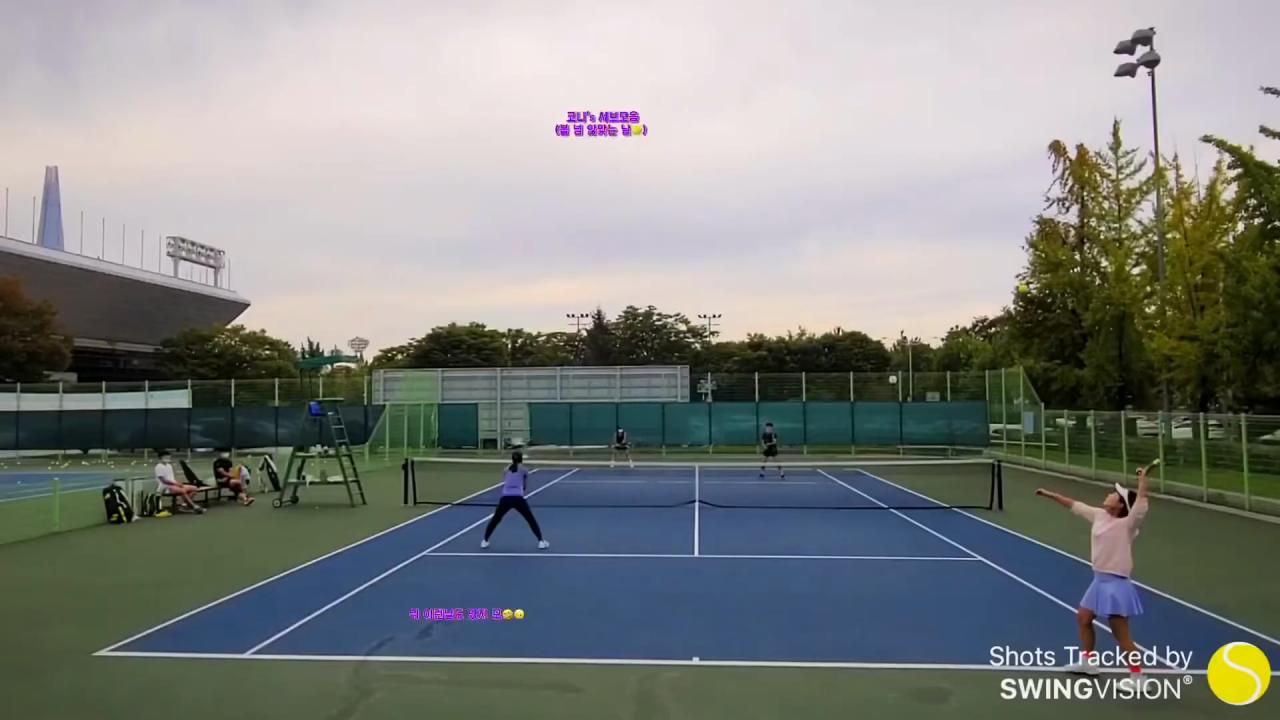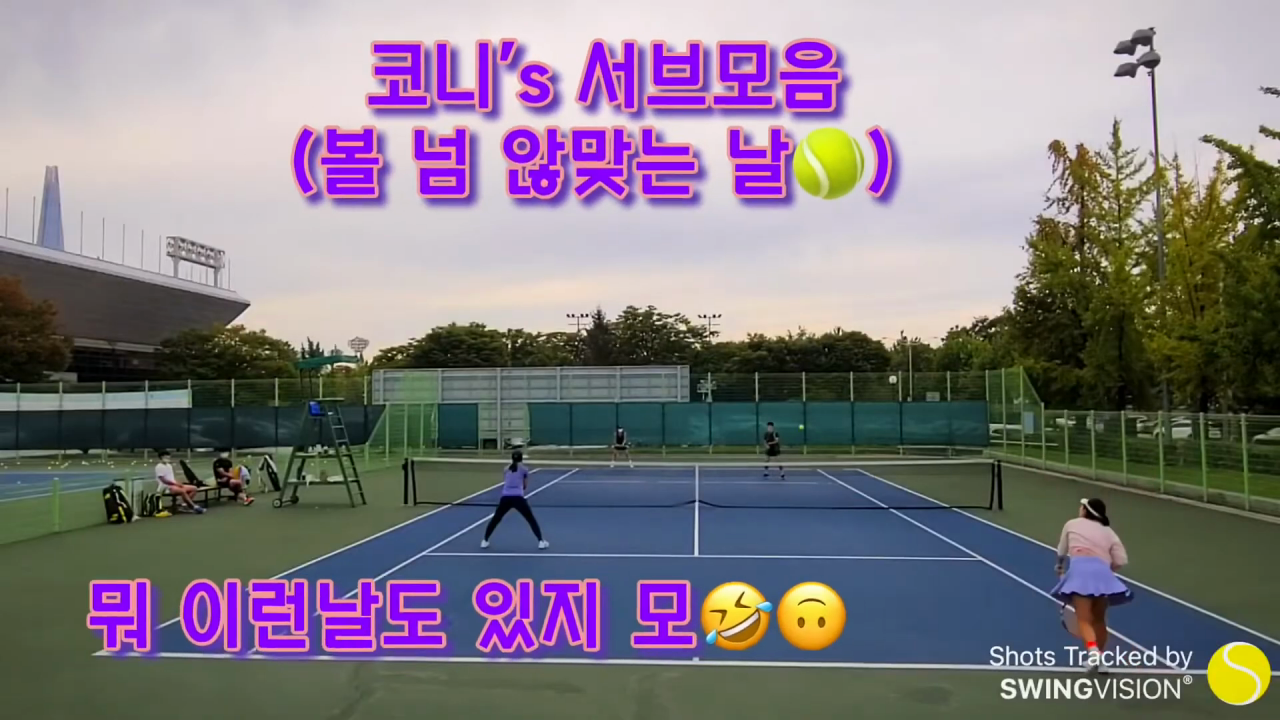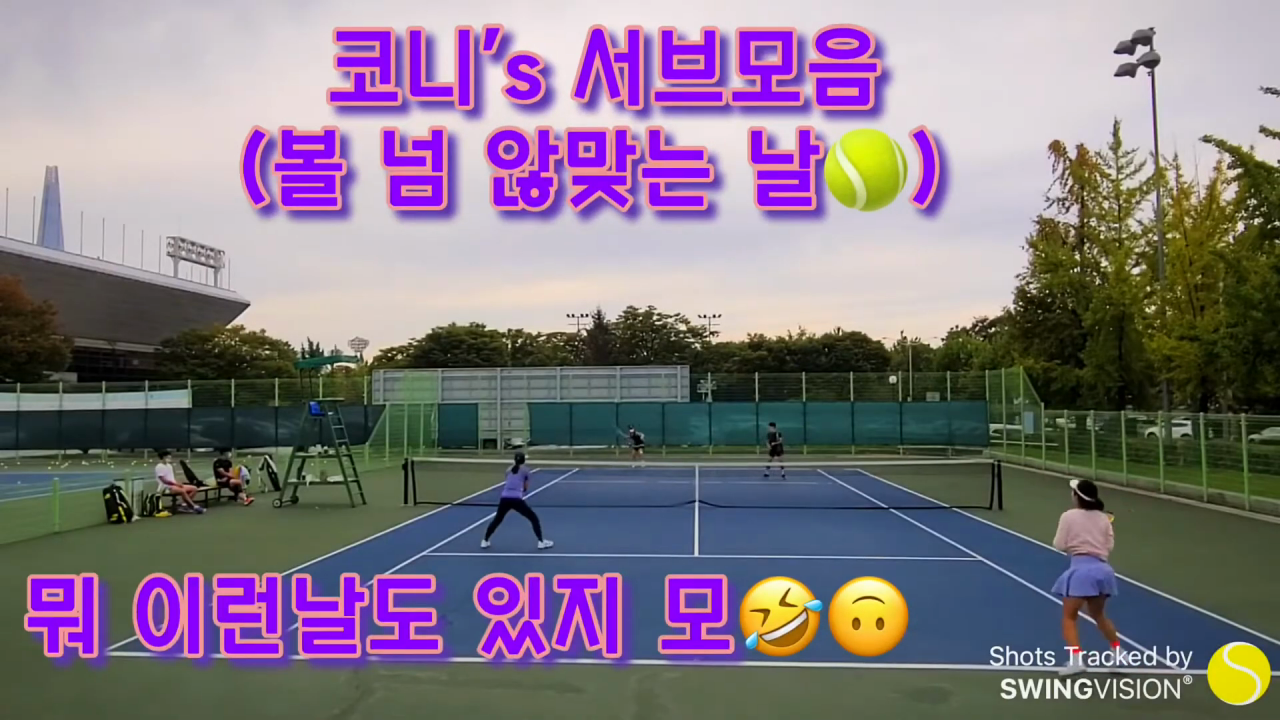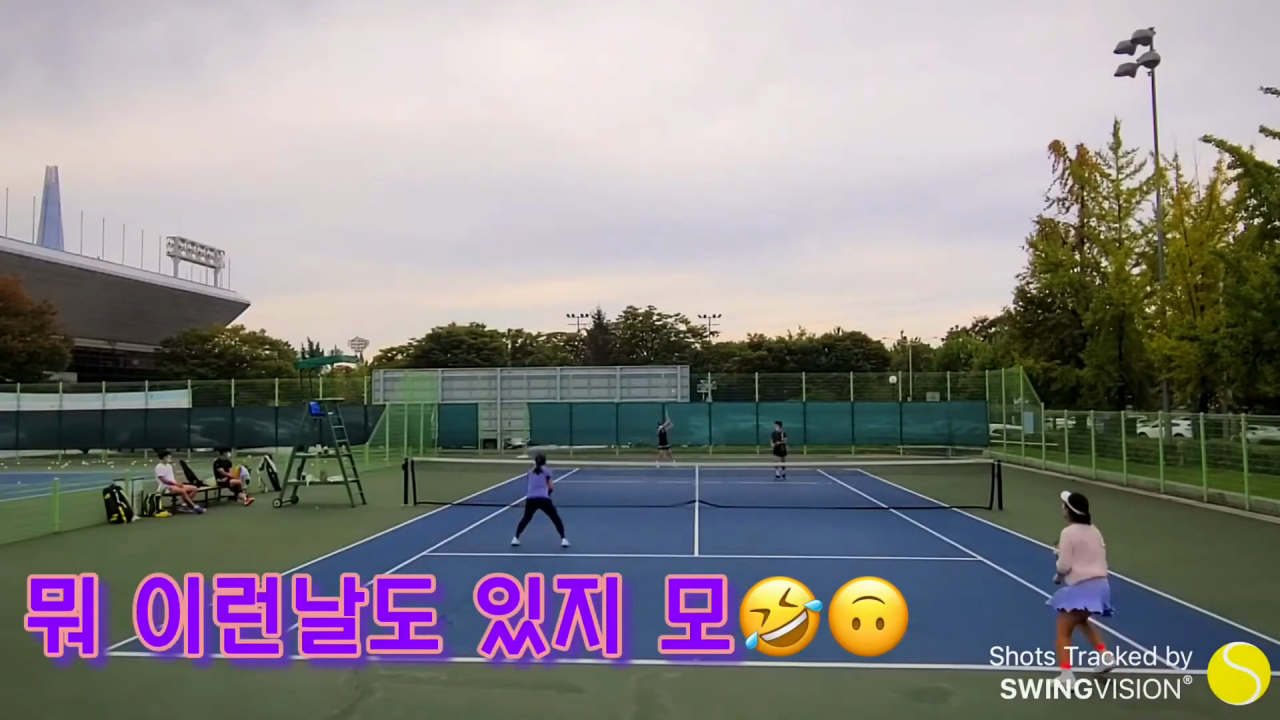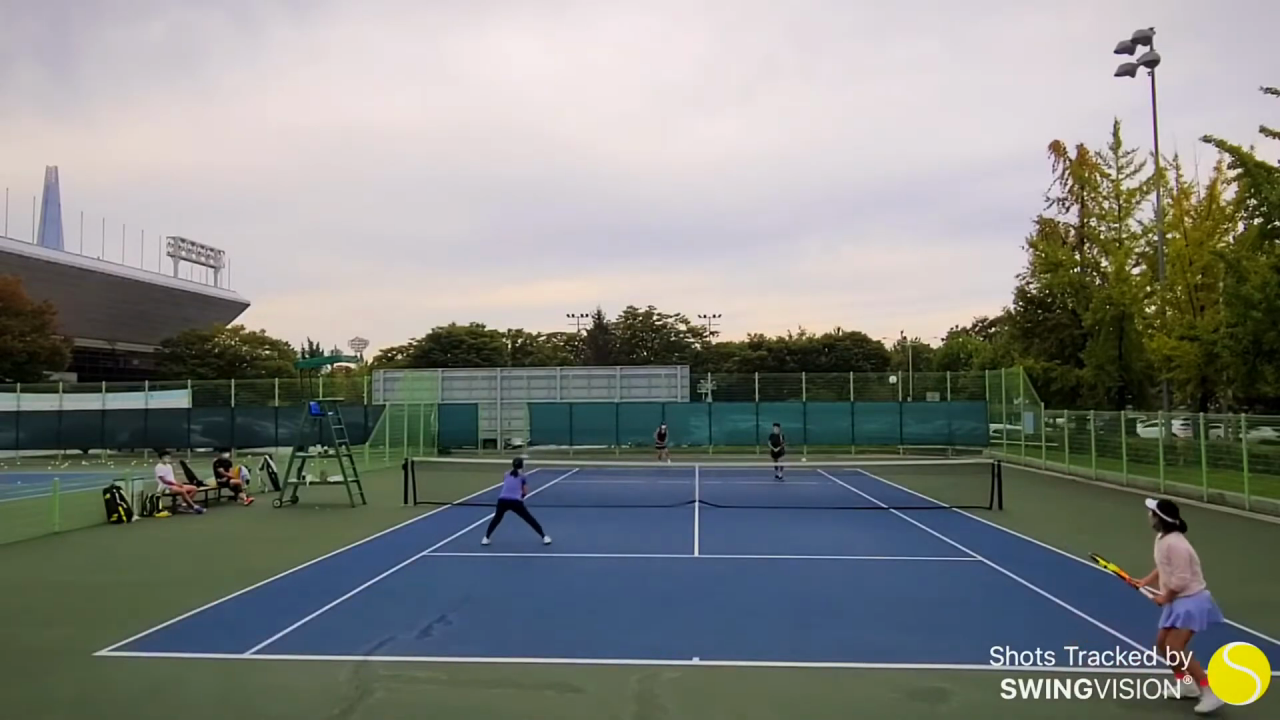
dt=0.7s
person 1, frame 1
left shoulder: (1127, 525)
right shoulder: (1099, 515)
left elbow: (1140, 508)
right elbow: (1073, 505)
left wrist: (1142, 480)
right wrist: (1048, 493)
left hip: (1115, 585)
right hip: (1100, 582)
left knee: (1121, 635)
right knee: (1084, 620)
left ankle: (1137, 677)
right ankle: (1088, 661)
person 1, frame 2
left shoulder: (1073, 525)
right shoulder: (1109, 532)
left elbow: (1062, 552)
right elbow: (1121, 561)
left wrist: (1060, 566)
left hip: (1082, 568)
right hip: (1102, 573)
left knee: (1084, 620)
right knee: (1098, 620)
left ankle: (1093, 653)
right ankle: (1098, 657)
person 1, frame 3
left shoulder: (1069, 517)
right shoulder: (1103, 518)
left elbow: (1059, 545)
right elbow: (1109, 545)
left hip: (1080, 570)
right hip: (1100, 570)
left knee: (1068, 617)
right knee: (1098, 615)
left ankle: (1076, 659)
right ankle: (1117, 651)
person 1, frame 4
left shoulder: (1068, 533)
right shoulder: (1094, 531)
left elbow: (1064, 565)
right elbow: (1099, 558)
left wrist: (1058, 575)
left hip: (1080, 589)
right hip: (1099, 585)
left knee: (1063, 632)
right knee: (1082, 621)
left ankle: (1066, 674)
right ankle: (1105, 656)
person 1, frame 5
left shoulder: (1174, 543)
right shoulder: (1162, 538)
left elbow: (1181, 580)
right elbow: (1163, 569)
left wrist: (1165, 597)
right wrist: (1144, 582)
left hip: (1191, 601)
right hip: (1179, 601)
left knee: (1175, 649)
right knee: (1162, 644)
left ankle: (1210, 692)
right ankle: (1188, 685)
